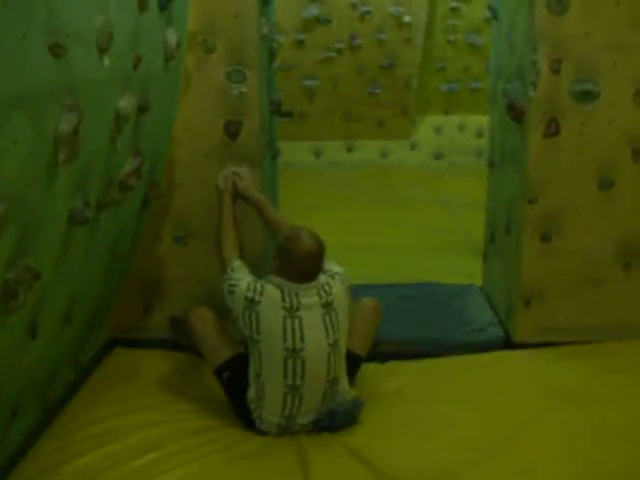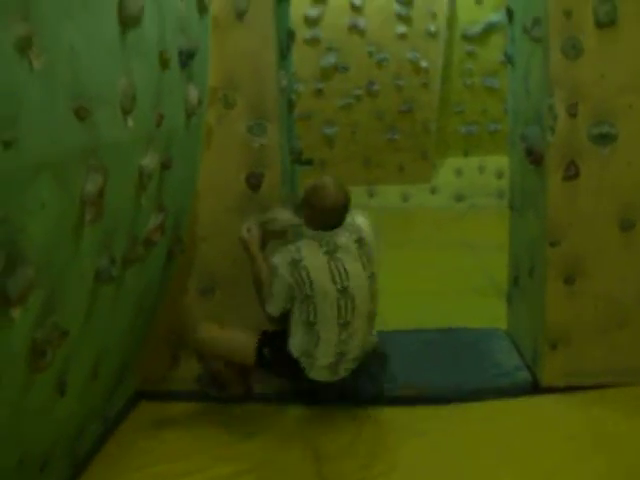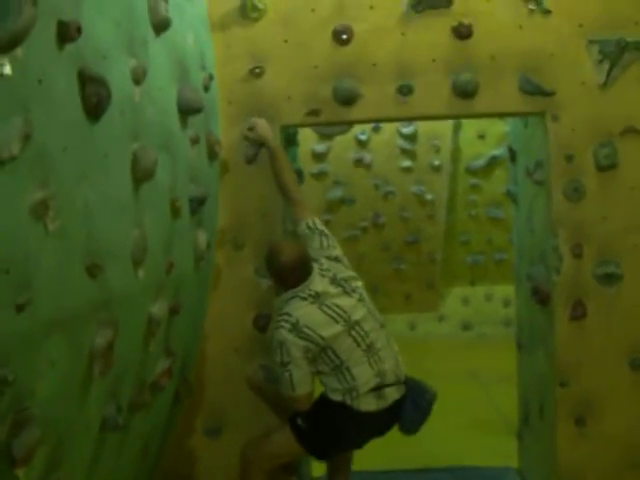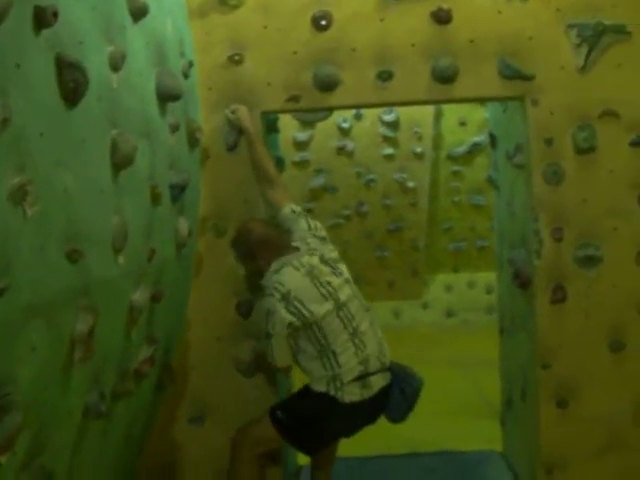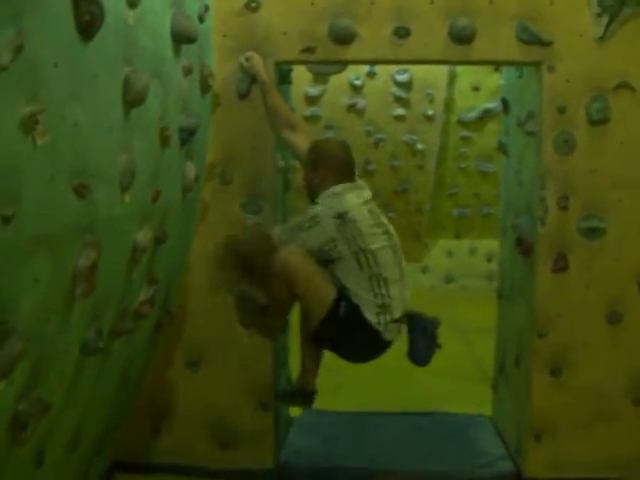
dt=1s
person 1, frame 1
left shoulder: (254, 297)
right shoulder: (337, 286)
left elbow: (230, 256)
right elbow: (298, 243)
left wrist: (226, 199)
right wrist: (255, 196)
left hip: (268, 421)
right hip: (330, 411)
left knee: (198, 315)
right knee: (370, 305)
person 1, frame 2
left shoulder: (292, 261)
right shoulder: (361, 229)
left elbow: (272, 309)
left wrist: (255, 250)
left hip: (312, 368)
right hip: (359, 356)
left knee: (203, 336)
person 1, frame 3
left shoulder: (290, 327)
right shoulder: (331, 261)
left elbow: (299, 403)
right elbow: (296, 199)
left wrist: (261, 385)
right wrist: (271, 143)
left hip: (359, 412)
right hip: (393, 398)
person 1, frame 4
left shoulder: (278, 294)
right shoulder: (314, 243)
left elbow: (278, 363)
right elbow: (273, 188)
left wrist: (254, 360)
right wrist: (250, 131)
left hip: (346, 400)
right hip: (378, 385)
left knee: (246, 442)
right knee: (325, 409)
person 1, frame 5
left shoulder: (334, 212)
right shoulder: (349, 190)
left elbow: (270, 243)
right elbow: (291, 132)
left wrist: (238, 247)
right wrist: (263, 79)
left hip: (365, 331)
right hip: (374, 322)
left knee: (287, 256)
right knee: (313, 280)
left ankle: (273, 318)
right ankle: (305, 384)
